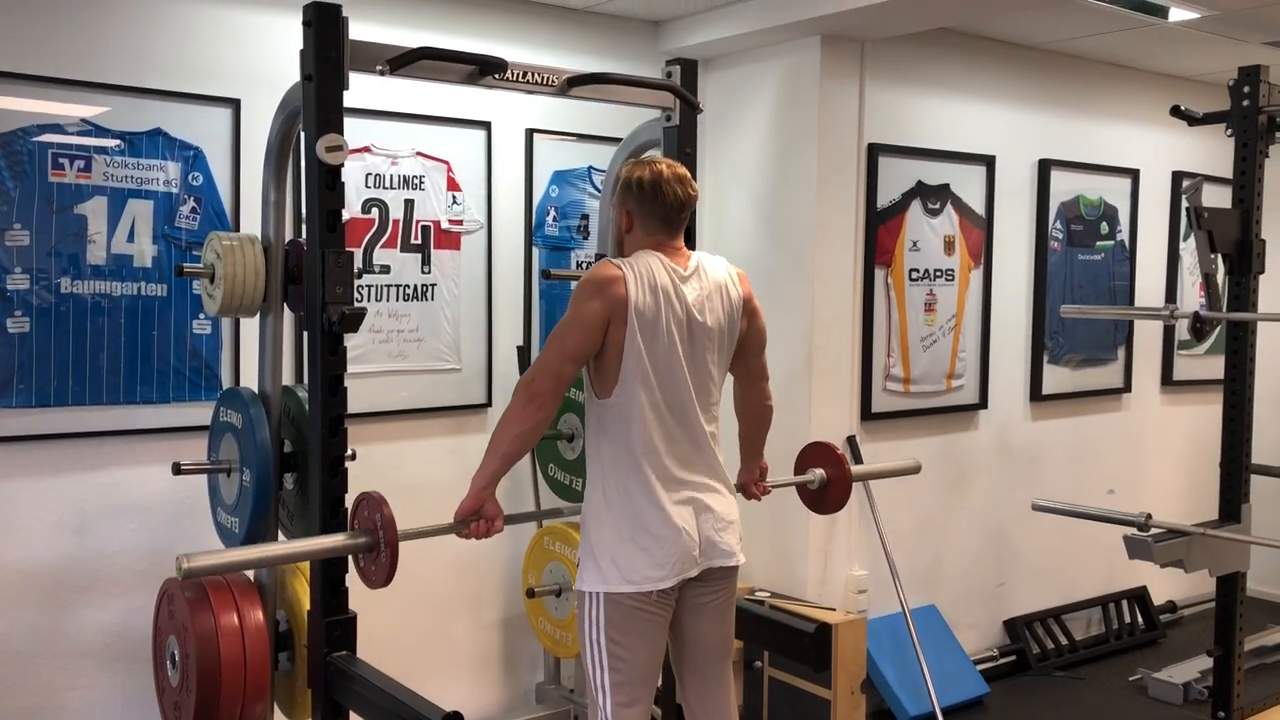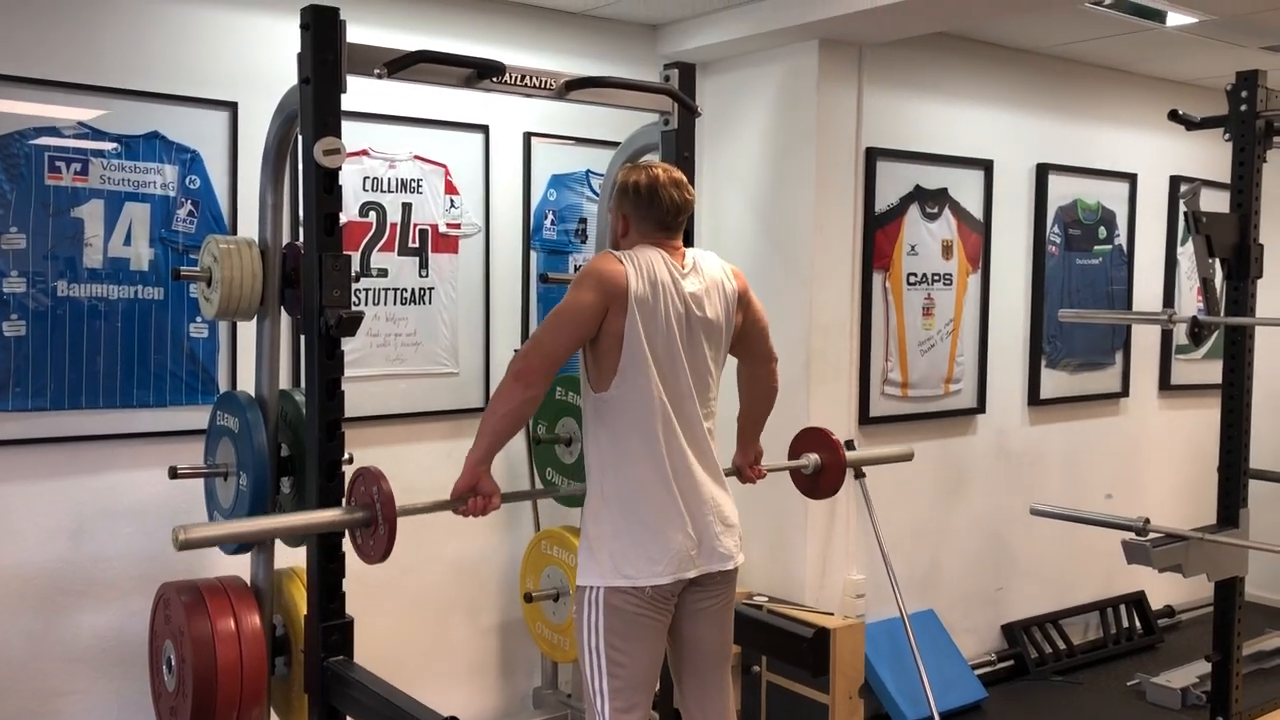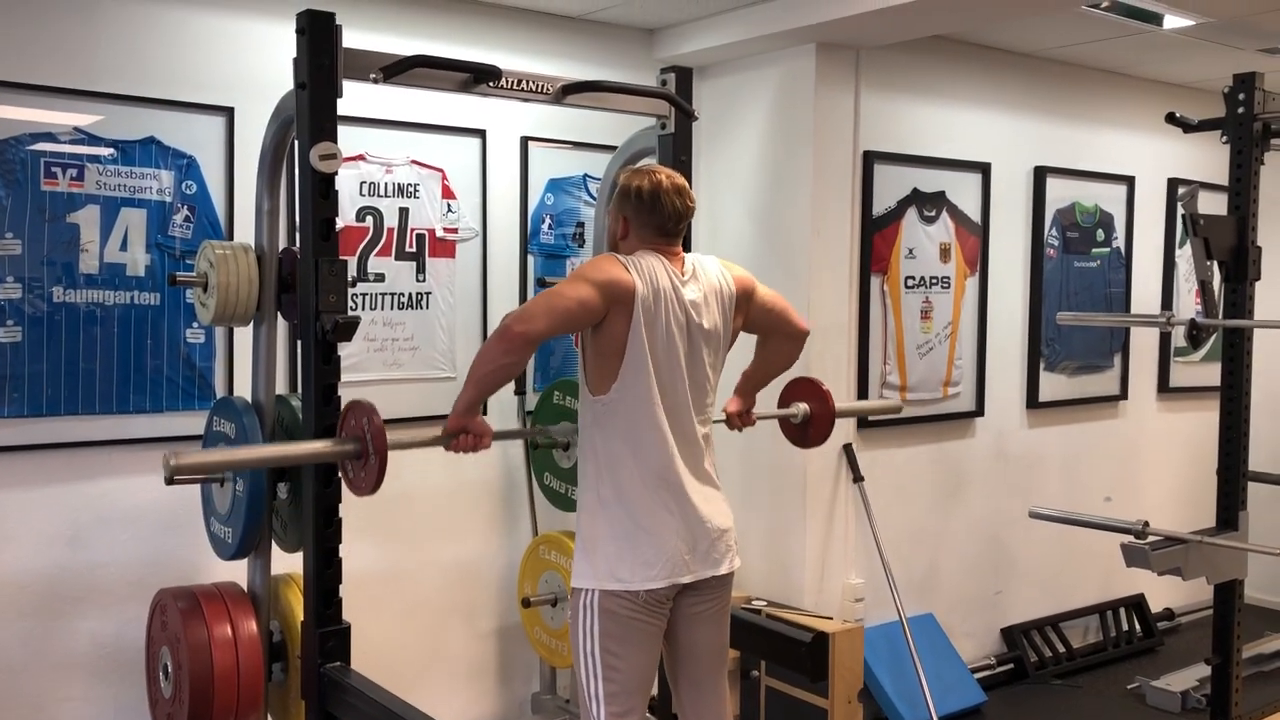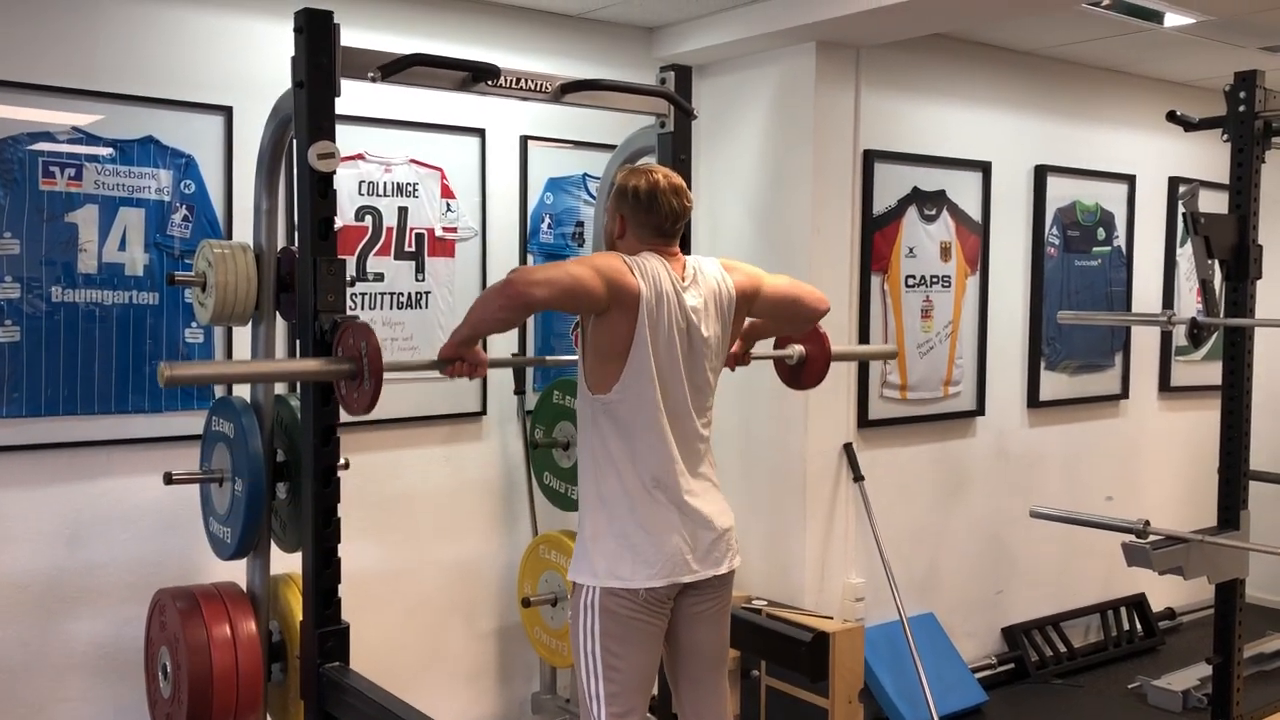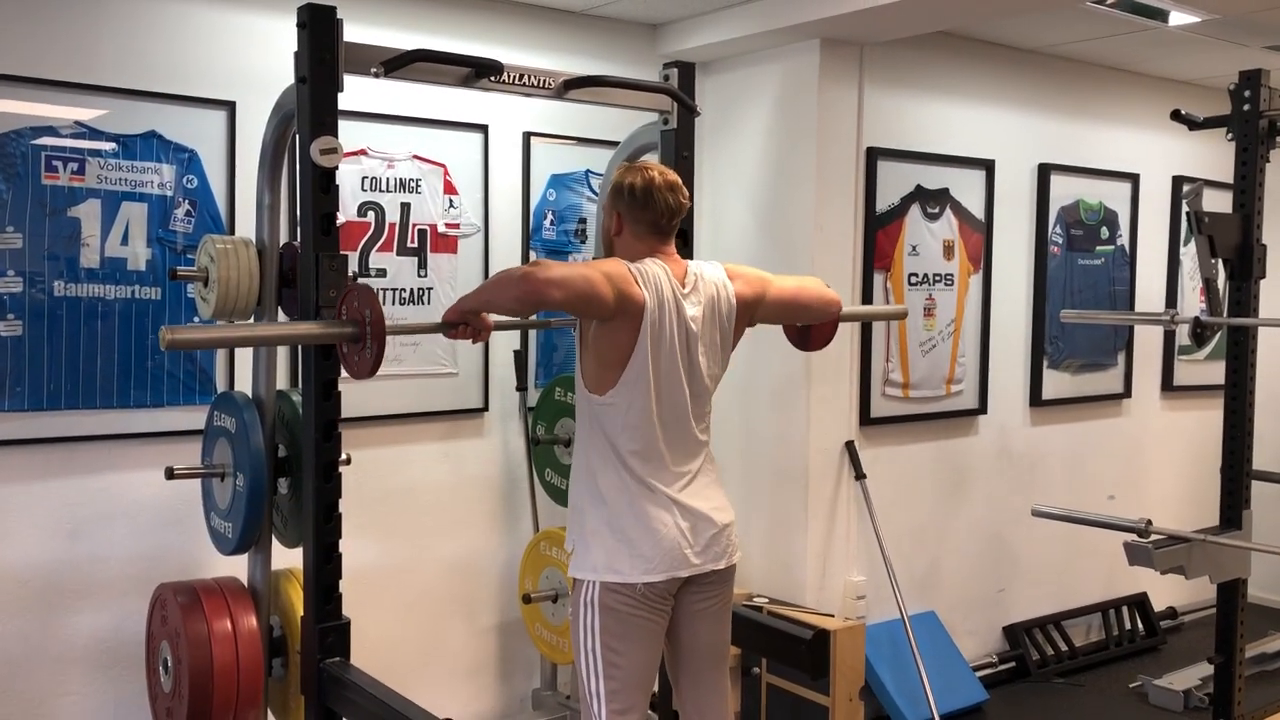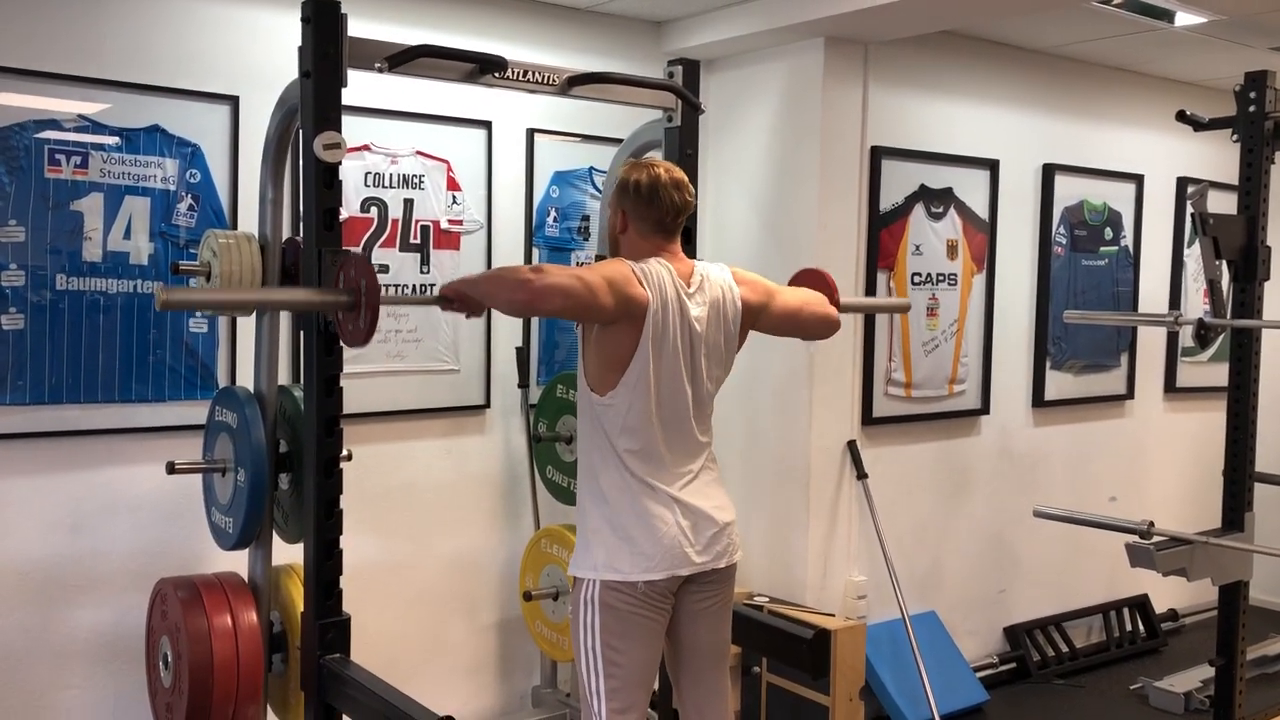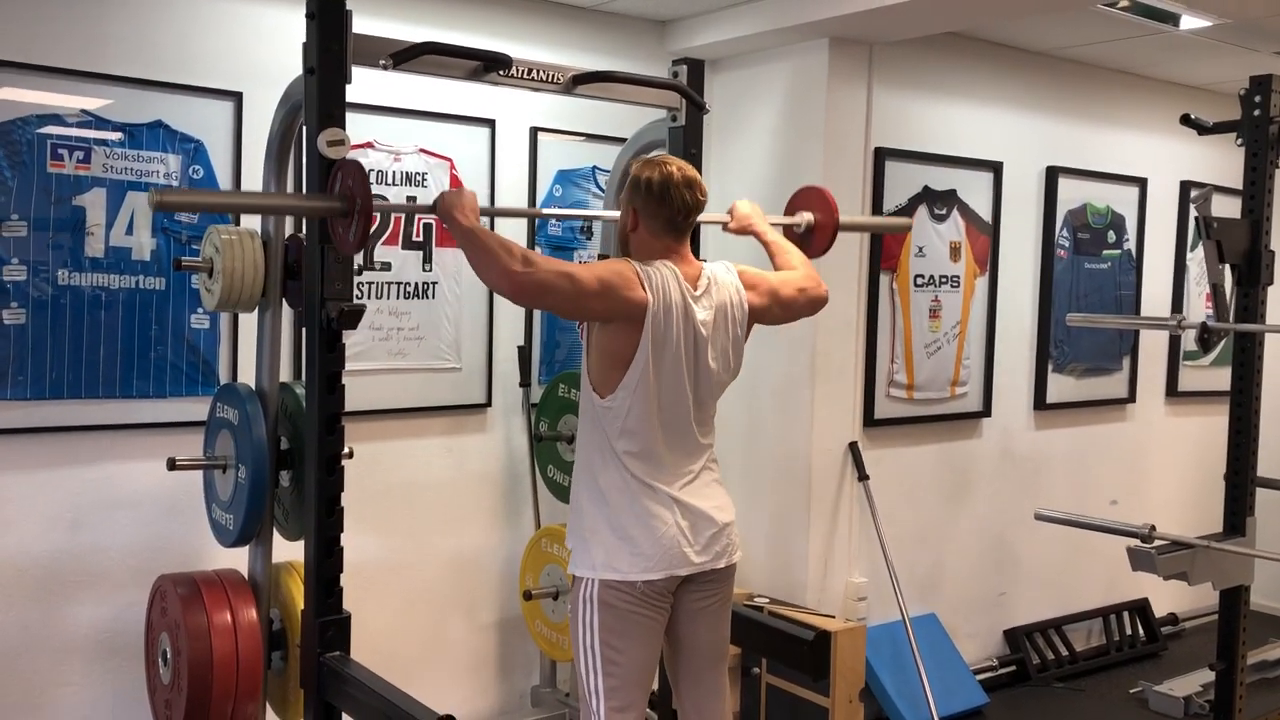
dt=0.4s
person 1, frame 1
left shoulder: (612, 285)
right shoulder: (732, 284)
left elbow: (540, 392)
right elbow: (756, 385)
left wrist: (482, 489)
right wrist: (752, 464)
left hip: (635, 543)
right hip: (714, 530)
person 1, frame 2
left shoulder: (613, 276)
right shoulder: (726, 280)
left elbow: (530, 372)
right elbow: (763, 366)
left wrist: (477, 466)
right wrist: (747, 446)
left hip: (633, 548)
right hip: (713, 535)
person 1, frame 3
left shoulder: (616, 279)
right shoulder: (726, 282)
left elbow: (516, 334)
right elbow: (792, 332)
left wrist: (466, 409)
left hip: (628, 554)
right hip: (708, 542)
person 1, frame 4
left shoulder: (619, 279)
right shoulder: (726, 282)
left elbow: (518, 290)
right elbow: (813, 304)
left wrist: (463, 341)
left hip: (629, 556)
right hip: (709, 542)
person 1, frame 5
left shoulder: (621, 284)
right shoulder: (727, 286)
left elbow: (535, 283)
right elbow: (826, 301)
left wrist: (469, 307)
left hip: (629, 553)
right hip: (709, 539)
person 1, frame 6
left shoulder: (622, 286)
right shoulder: (732, 290)
left elbow: (532, 290)
right elbow: (825, 315)
left wrist: (466, 288)
left hip: (630, 552)
right hip: (711, 539)
person 1, frame 7
left shoulder: (629, 290)
right shoulder: (737, 289)
left elbow: (518, 276)
right elbow: (812, 288)
left wrist: (461, 219)
right wrist: (761, 226)
left hip: (628, 553)
right hip: (710, 540)
